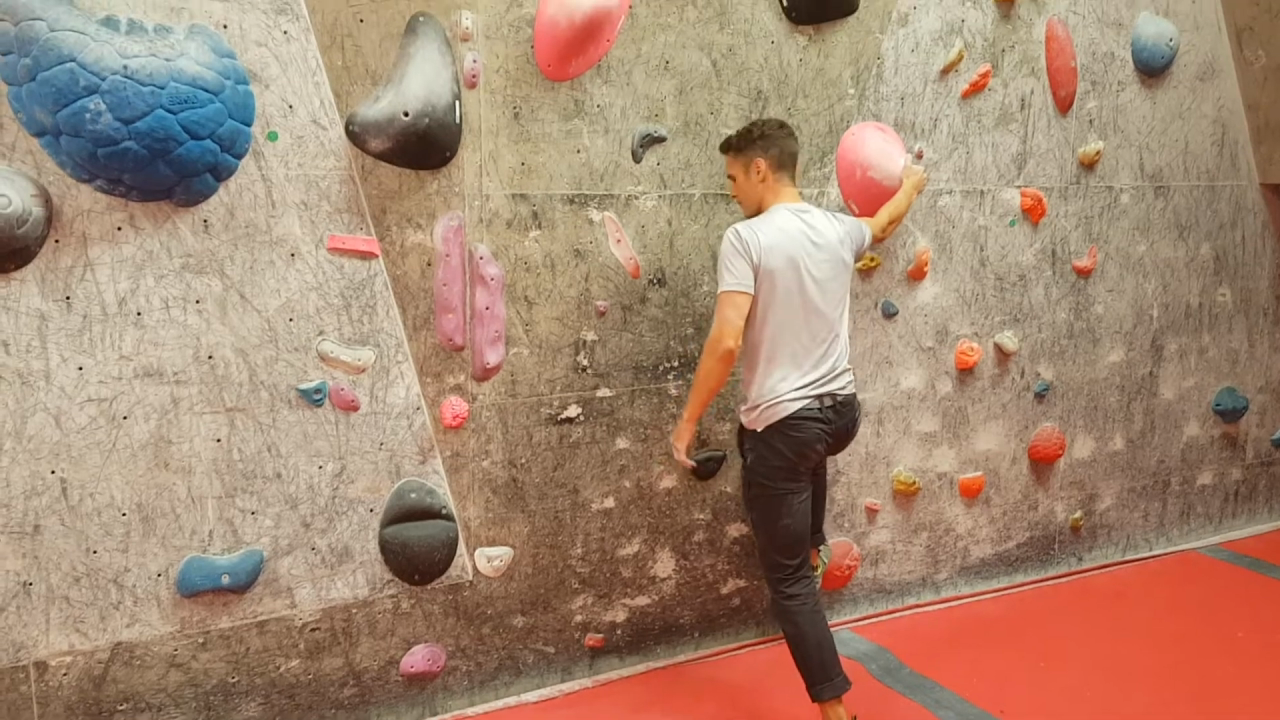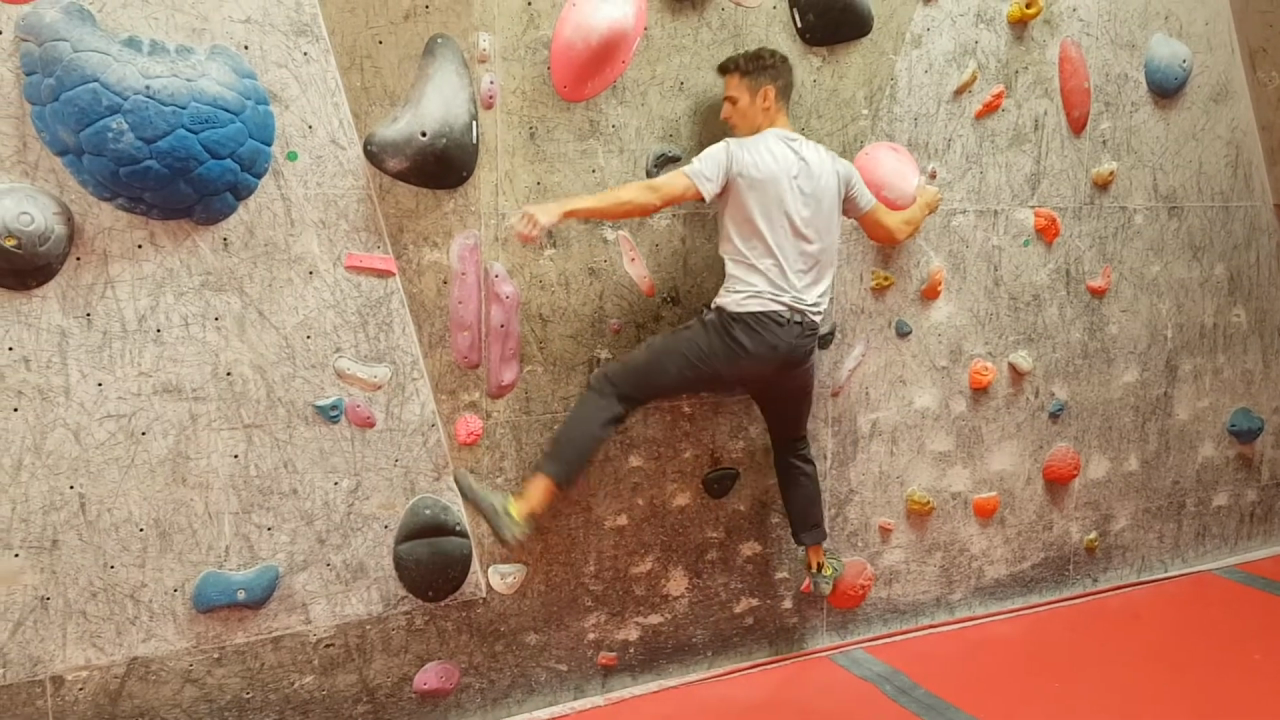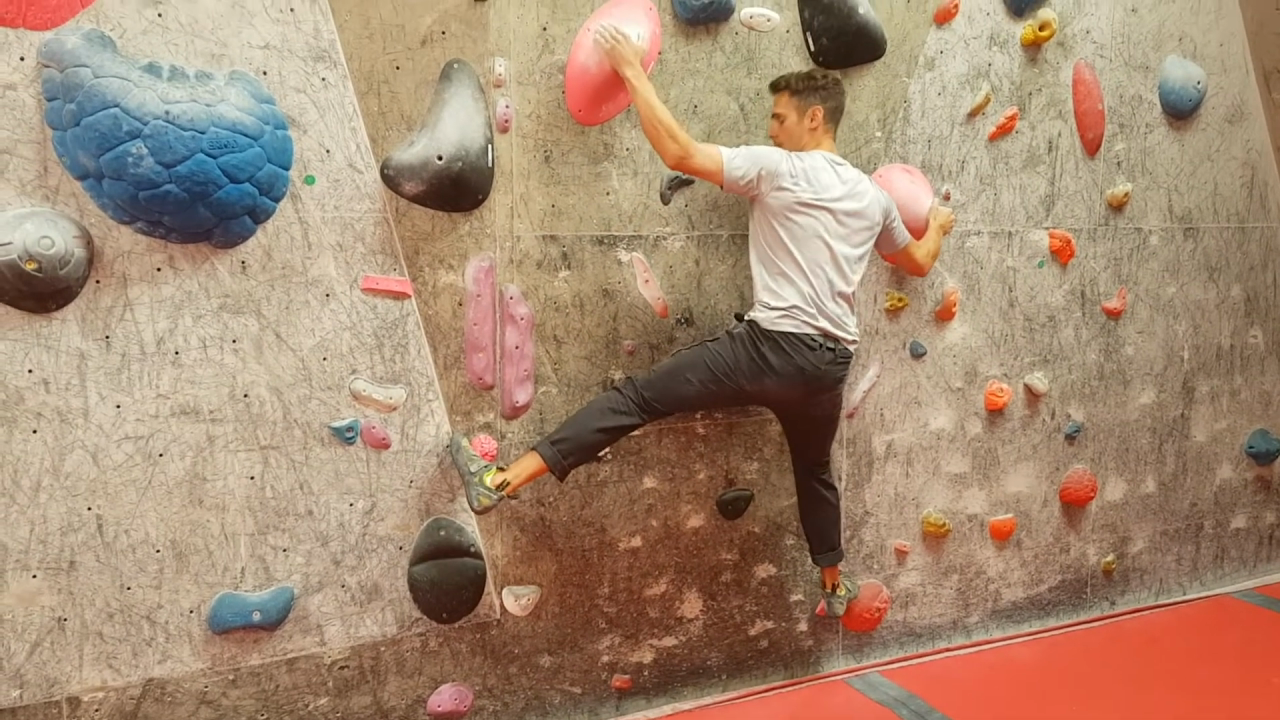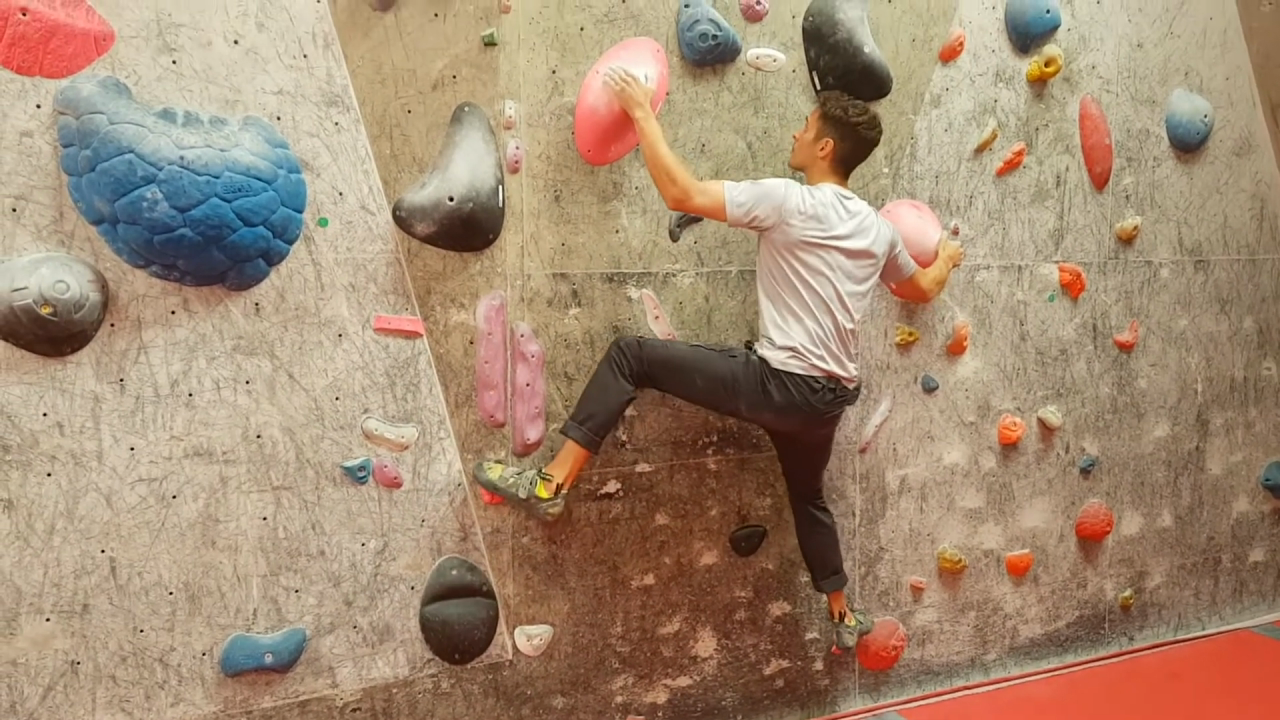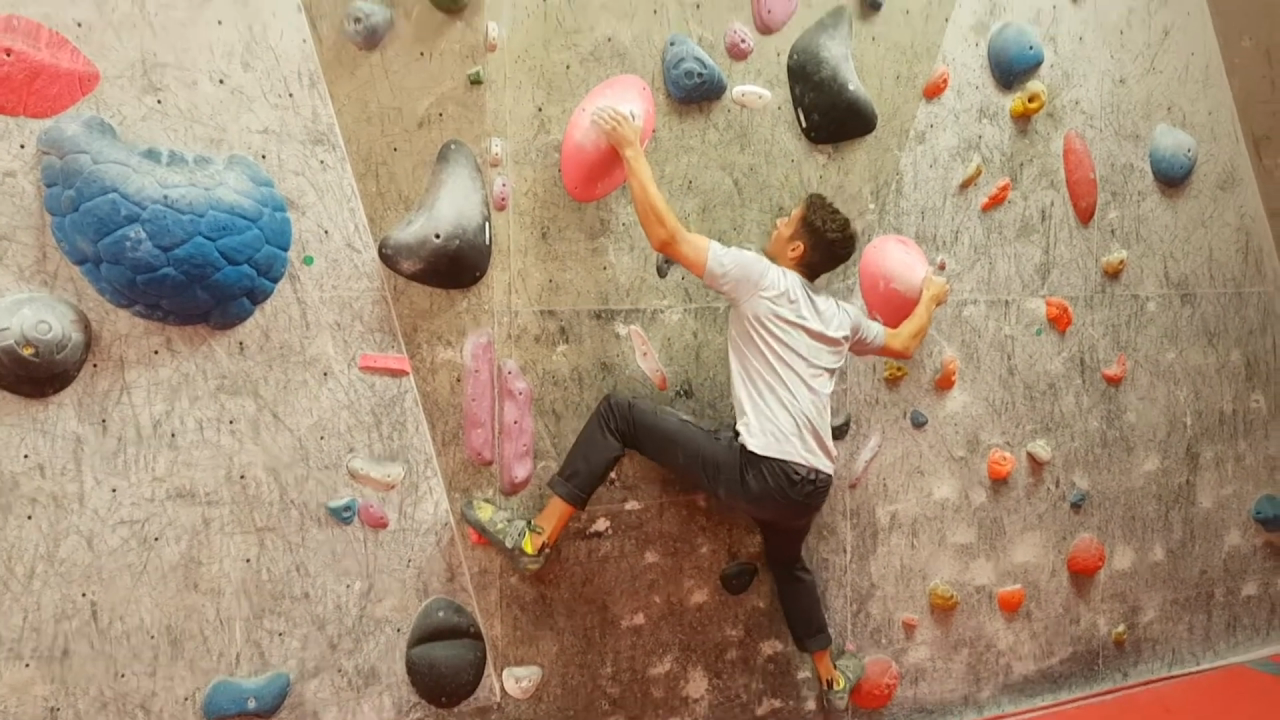
dt=1s
person 1, frame 1
left shoulder: (745, 238)
right shoulder: (840, 230)
left elbow: (726, 342)
right elbow: (883, 223)
left wrist: (688, 421)
right wrist: (909, 186)
left hip: (780, 425)
right hip: (842, 411)
left knee: (788, 580)
right ankle: (814, 546)
person 1, frame 2
left shoulder: (735, 155)
right shoulder: (834, 167)
left elbow: (654, 195)
right elbow: (893, 231)
left wrist: (561, 207)
right wrist: (923, 205)
left hip: (741, 328)
right hip: (797, 338)
left knee: (609, 389)
right knee: (792, 449)
left ankle: (521, 512)
right ankle: (819, 566)
person 1, frame 3
left shoulder: (776, 168)
right shoulder: (874, 196)
left elbow: (679, 152)
right elbow: (919, 262)
left wrist: (632, 71)
right wrist: (937, 227)
left hip: (771, 347)
right hip: (829, 363)
left knee: (635, 397)
right knee: (814, 471)
left ankle: (500, 481)
right ankle: (834, 587)
person 1, frame 4
left shoulder: (787, 200)
right shoulder: (878, 228)
left elbow: (681, 193)
right elbow: (922, 289)
left wrist: (642, 114)
right wrist: (946, 258)
left hip: (776, 382)
right hip: (827, 396)
left knee: (630, 354)
right knee: (808, 496)
left ankle: (551, 483)
right ankle: (843, 617)
person 1, frame 5
left shoulder: (761, 279)
right shoulder: (840, 316)
left elbow: (667, 236)
right elbow: (901, 344)
left wrist: (631, 151)
right wrist: (929, 298)
left hip: (759, 471)
right hip: (811, 484)
left knee: (618, 413)
right knee: (786, 561)
left ankle: (535, 538)
right ankle: (831, 677)
